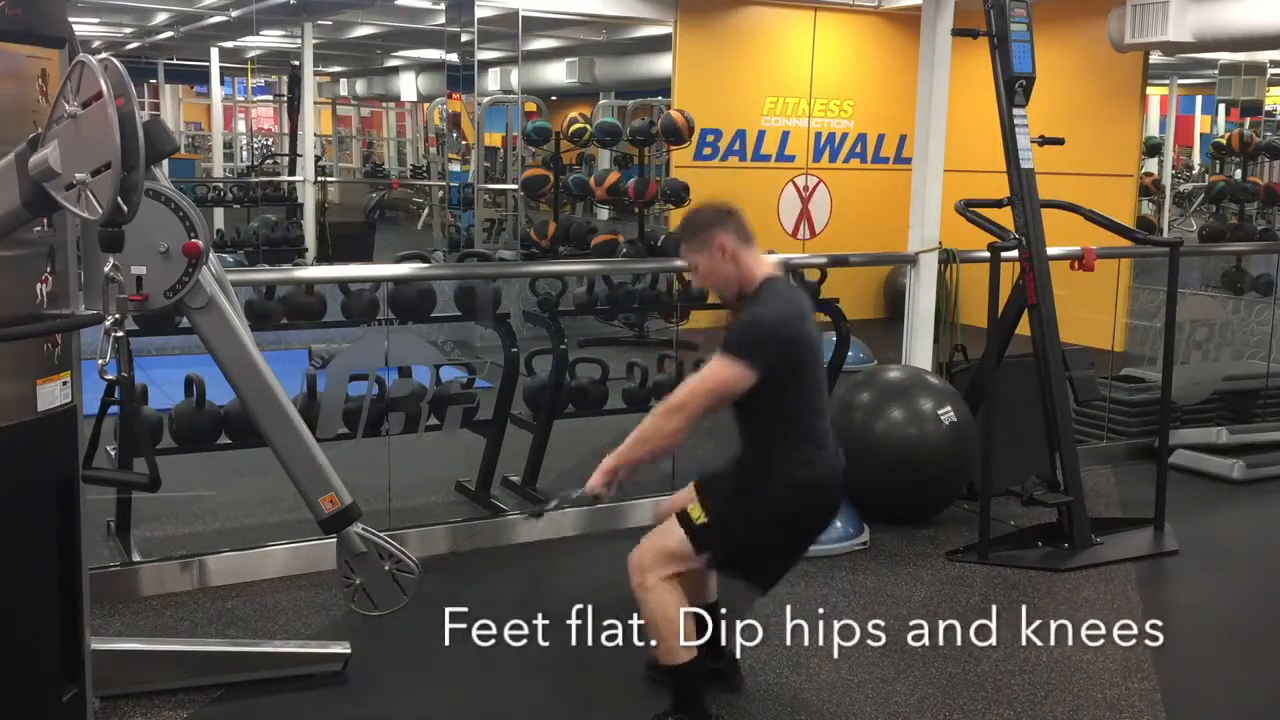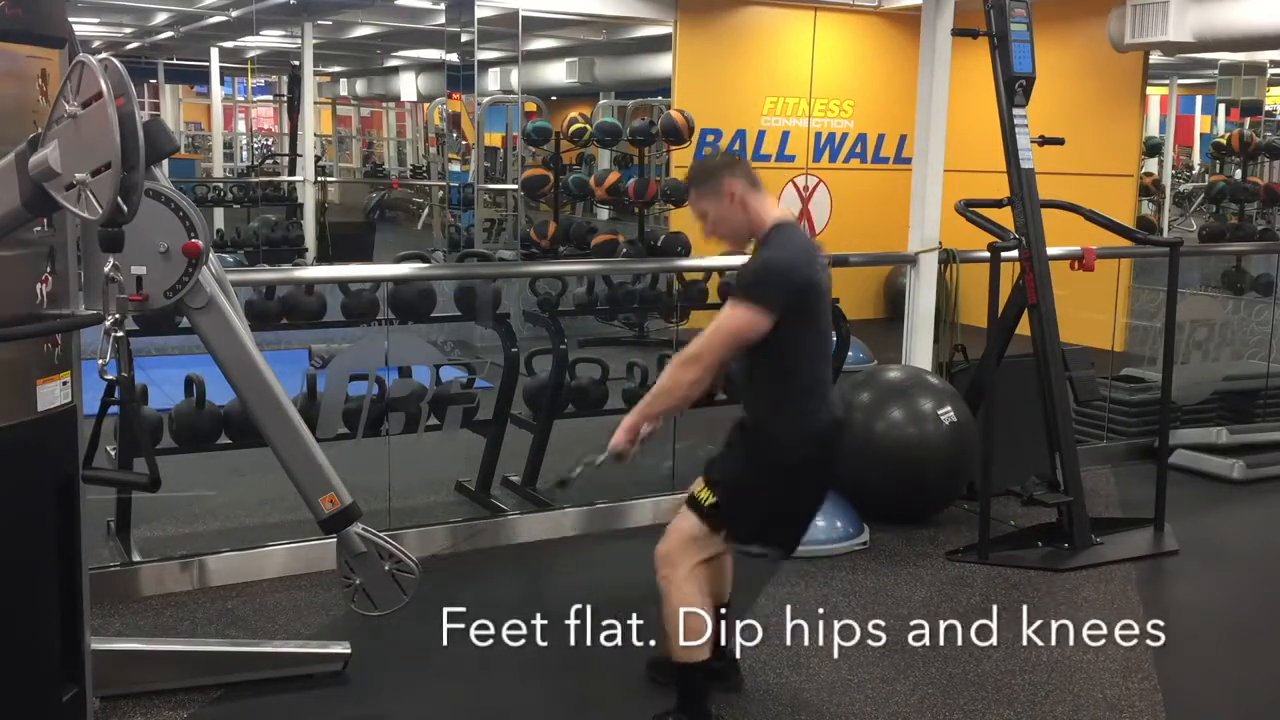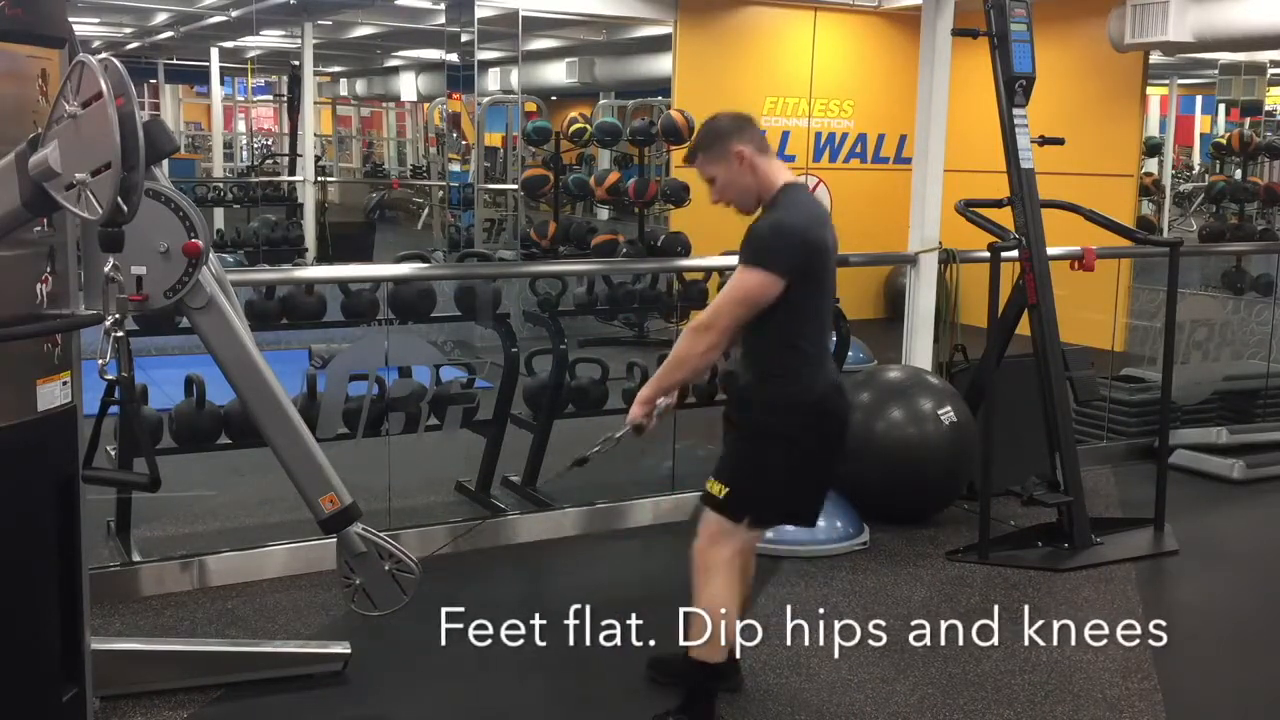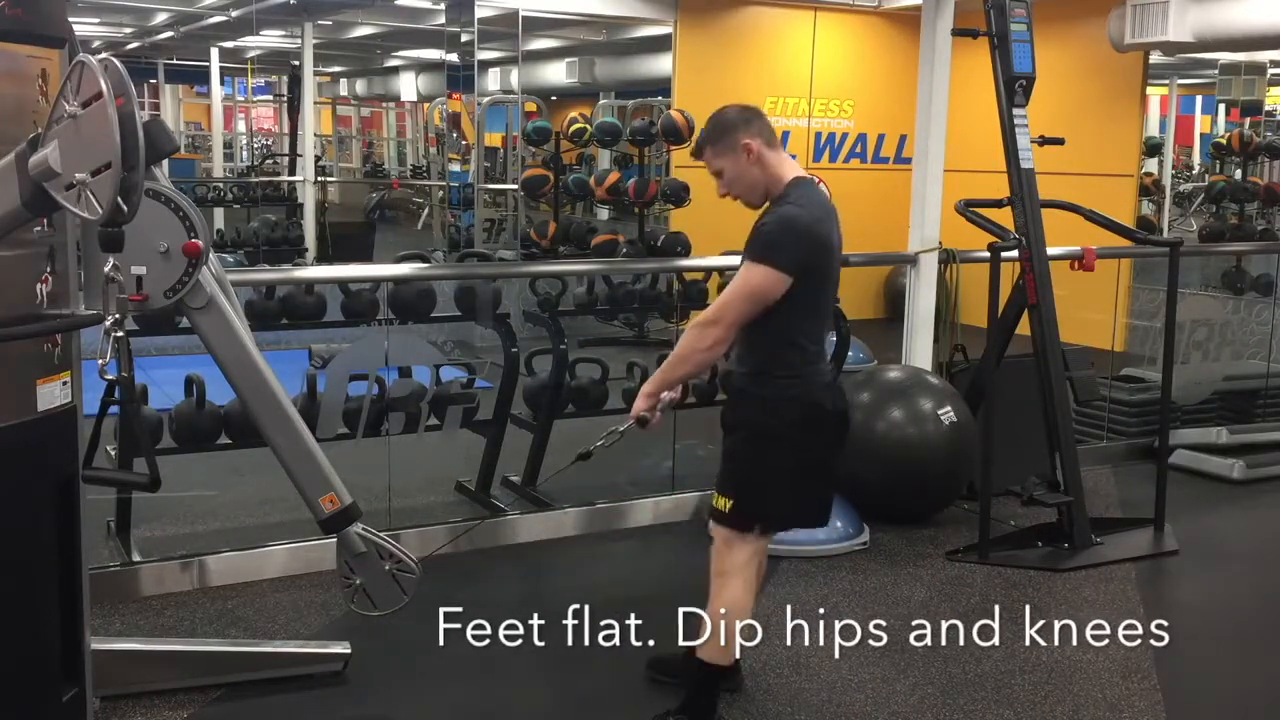
dt=0.1s
person 1, frame 1
left shoulder: (766, 320)
right shoulder: (776, 297)
left elbow: (684, 410)
right elbow: (695, 396)
left wrist: (615, 464)
right wrist: (633, 448)
left hip: (789, 485)
right hip: (788, 468)
left knee: (649, 561)
right knee: (678, 514)
right ankle: (710, 655)
person 1, frame 2
left shoulder: (774, 265)
right shoulder: (789, 246)
left elbow: (700, 361)
right elbow: (712, 352)
left wrist: (634, 422)
right wrist: (649, 411)
left hip: (788, 439)
right hip: (790, 428)
left knee: (676, 554)
right knee: (701, 525)
right ankle: (714, 655)
person 1, frame 3
left shoulder: (782, 226)
right shoulder: (798, 209)
left elbow: (713, 328)
right elbow: (727, 320)
left wrist: (650, 395)
right wrist: (672, 382)
left hip: (787, 406)
right hip: (791, 397)
left knee: (718, 543)
right knee: (731, 532)
right ankle: (712, 659)
person 1, frame 4
left shoulder: (789, 222)
right shoulder: (804, 204)
left elbow: (718, 324)
right elbow: (734, 316)
left wrist: (654, 388)
right wrist: (674, 377)
left hip: (782, 407)
right hip: (788, 398)
left knee: (734, 551)
right knee: (743, 540)
right ankle: (713, 659)
